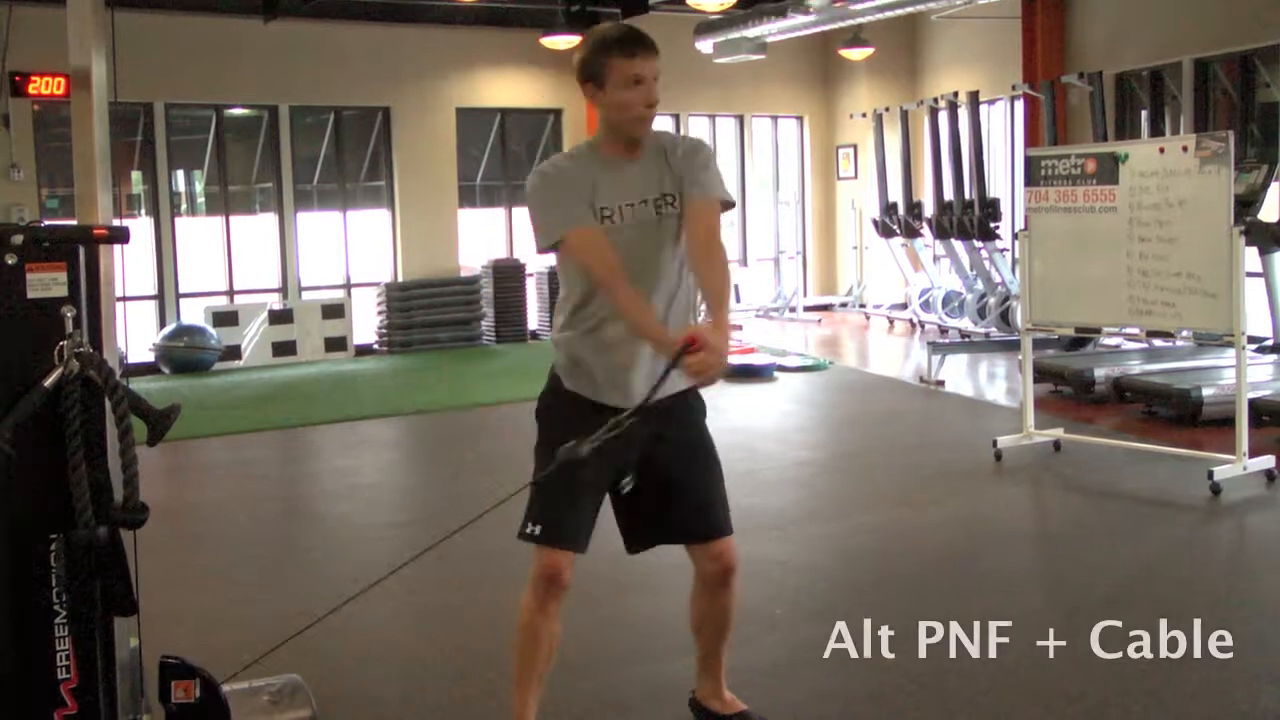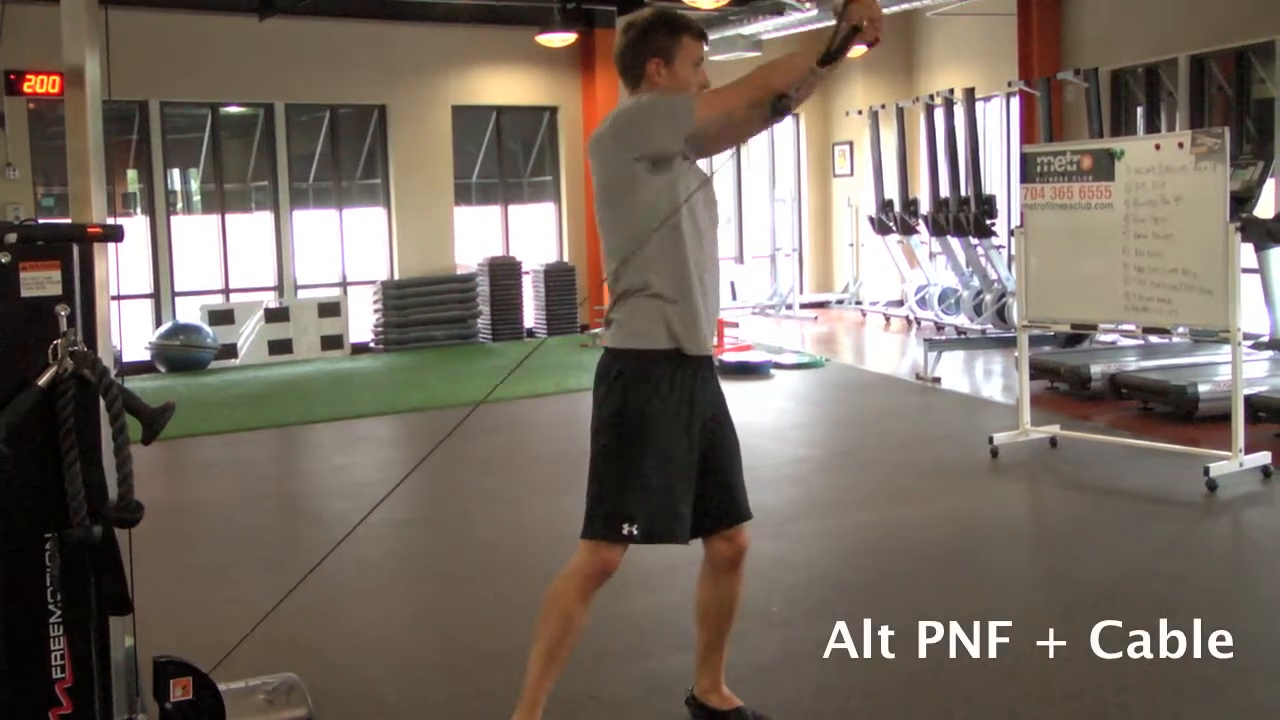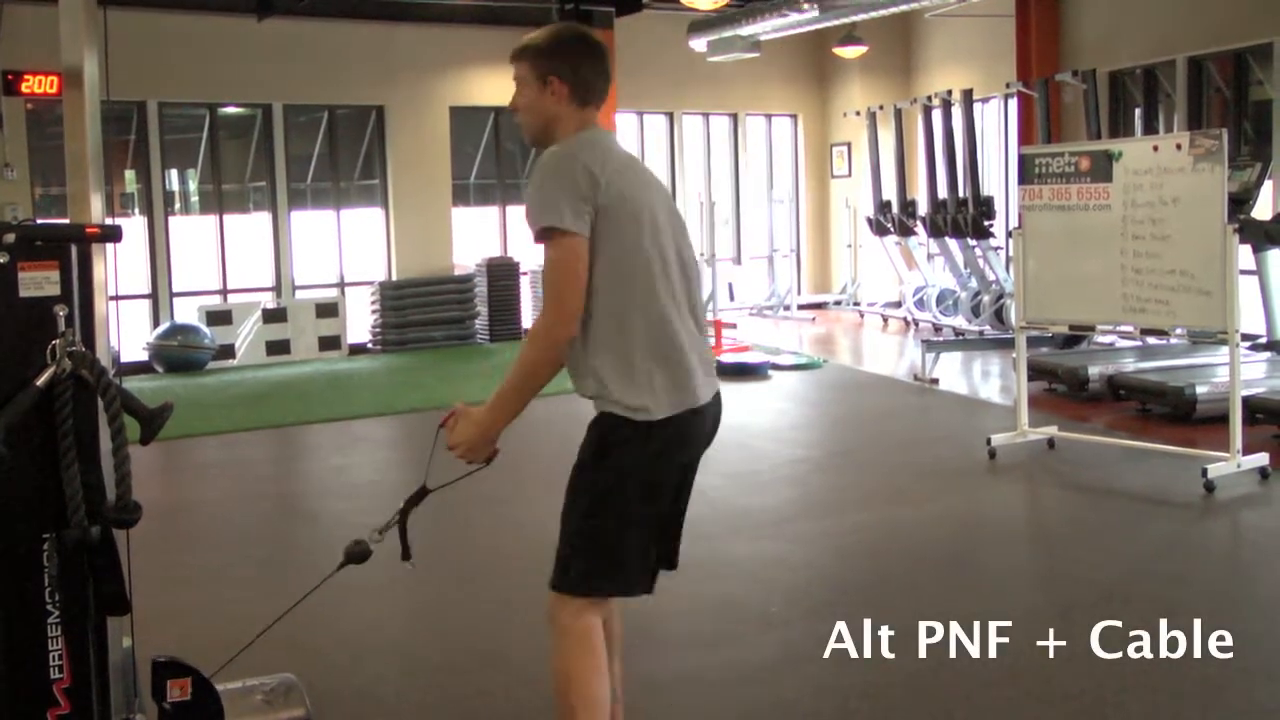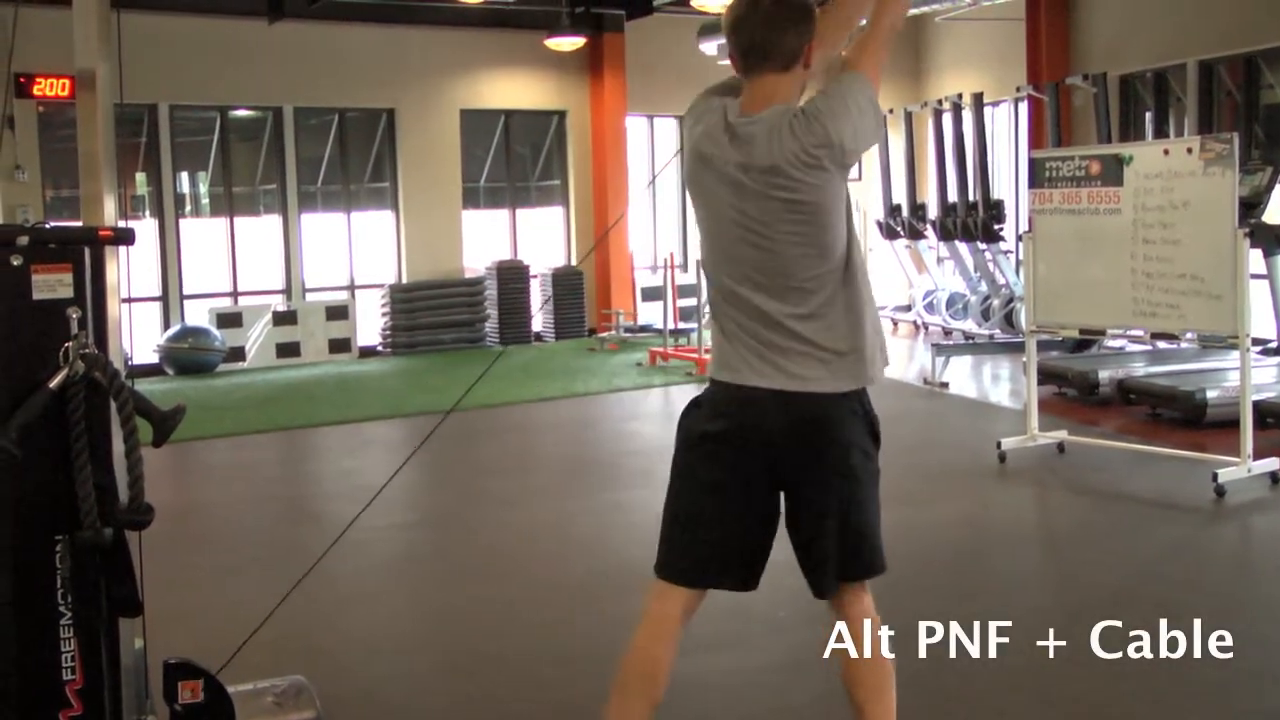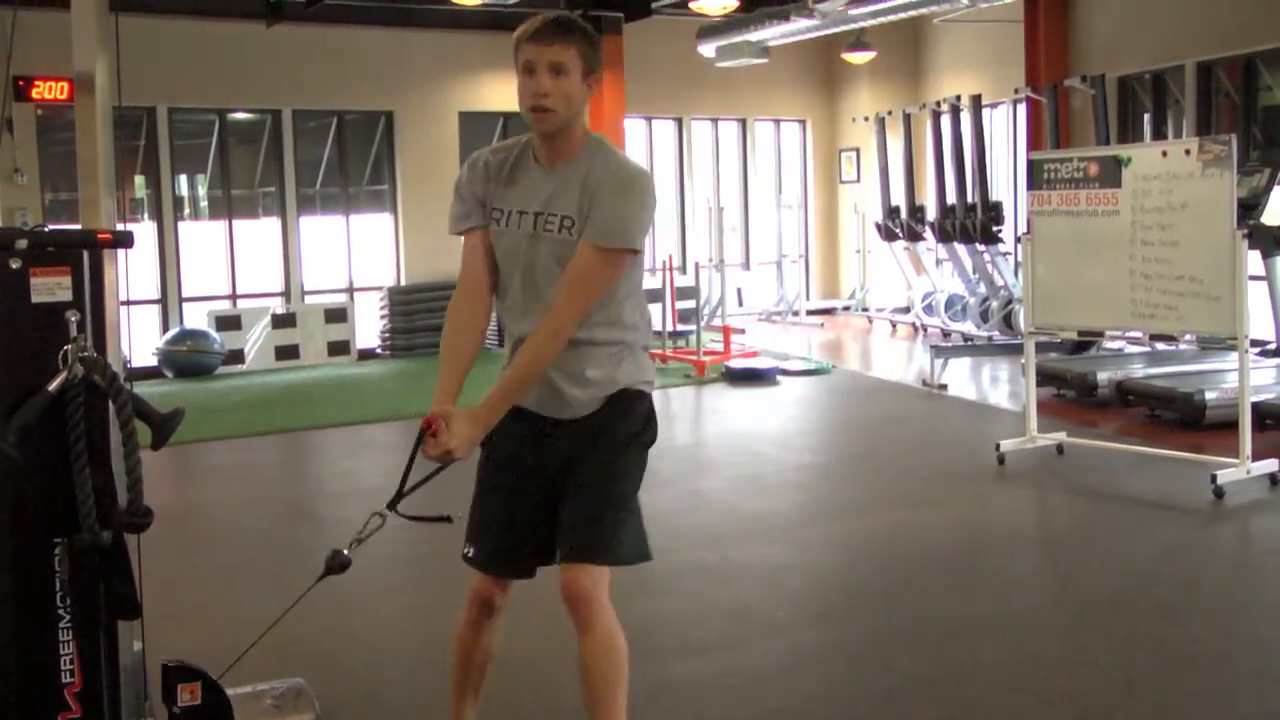
dt=1s
person 1, frame 1
left shoulder: (686, 156)
right shoulder: (556, 179)
left elbow: (708, 242)
right elbow: (604, 273)
left wrist: (716, 328)
right wrist: (663, 337)
left hip: (669, 395)
right hip: (582, 397)
left knee: (719, 560)
right knee: (552, 572)
person 1, frame 2
left shoulder: (675, 134)
right shoulder: (629, 124)
left elbow: (759, 113)
right elbow: (750, 96)
left hip: (694, 370)
right hip: (644, 370)
left knee: (729, 542)
right knee: (600, 554)
person 1, frame 3
left shoulder: (565, 166)
right shoulder: (618, 166)
left elbow: (560, 319)
left wrist: (491, 420)
right wrist: (498, 410)
left hip: (648, 412)
right hip: (687, 402)
left knee: (574, 605)
right knee: (594, 584)
person 1, frame 4
left shoulder: (703, 127)
right shoulder: (819, 134)
left elbow: (793, 61)
left hip: (735, 401)
right hip: (830, 404)
left knee: (671, 598)
right knee: (853, 600)
person 1, frame 5
left shoulder: (621, 183)
right shoulder: (487, 172)
left elbow: (566, 318)
right elbow: (475, 293)
left wrist: (481, 417)
right wrist: (446, 399)
left hip: (606, 408)
right hip: (522, 409)
left knee: (582, 587)
right knee: (486, 593)
